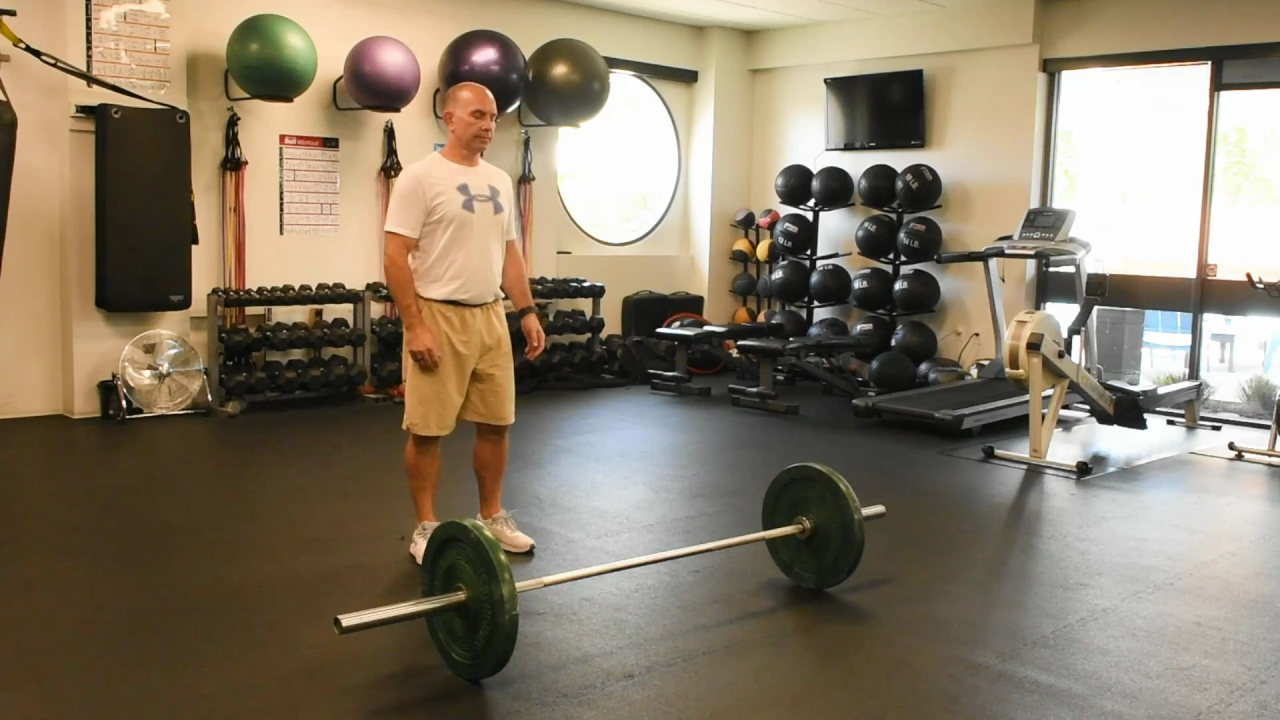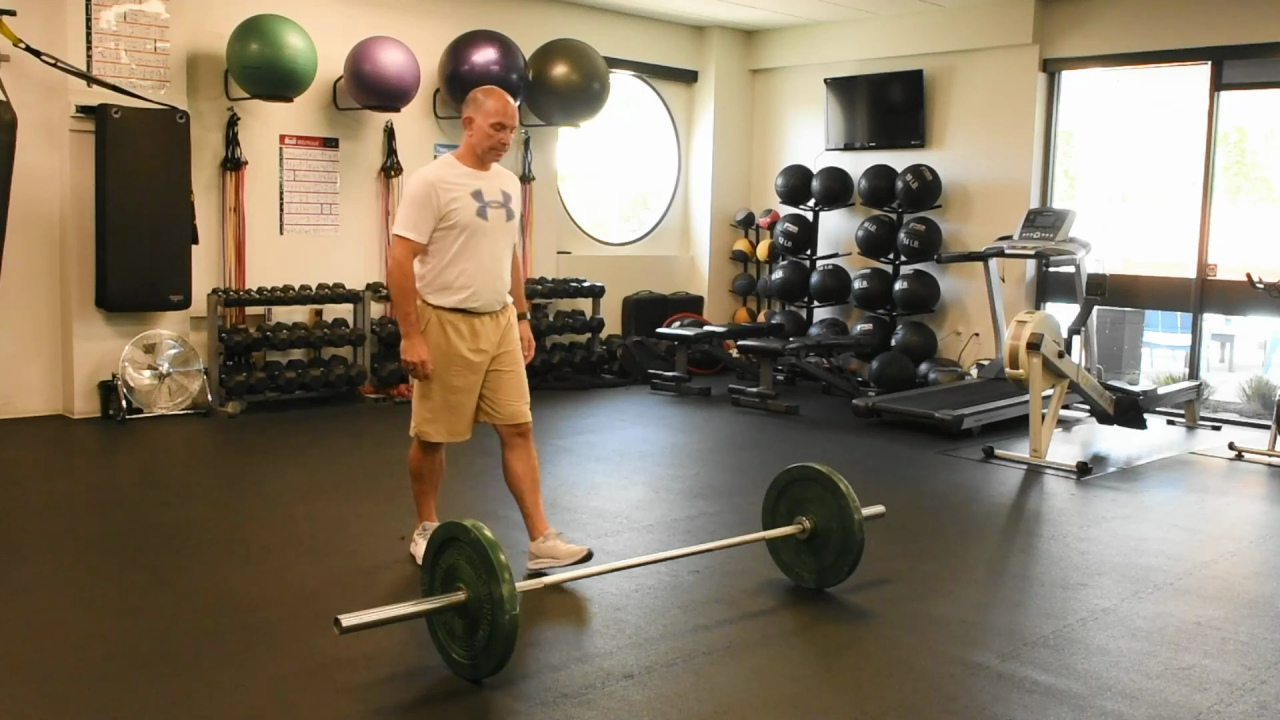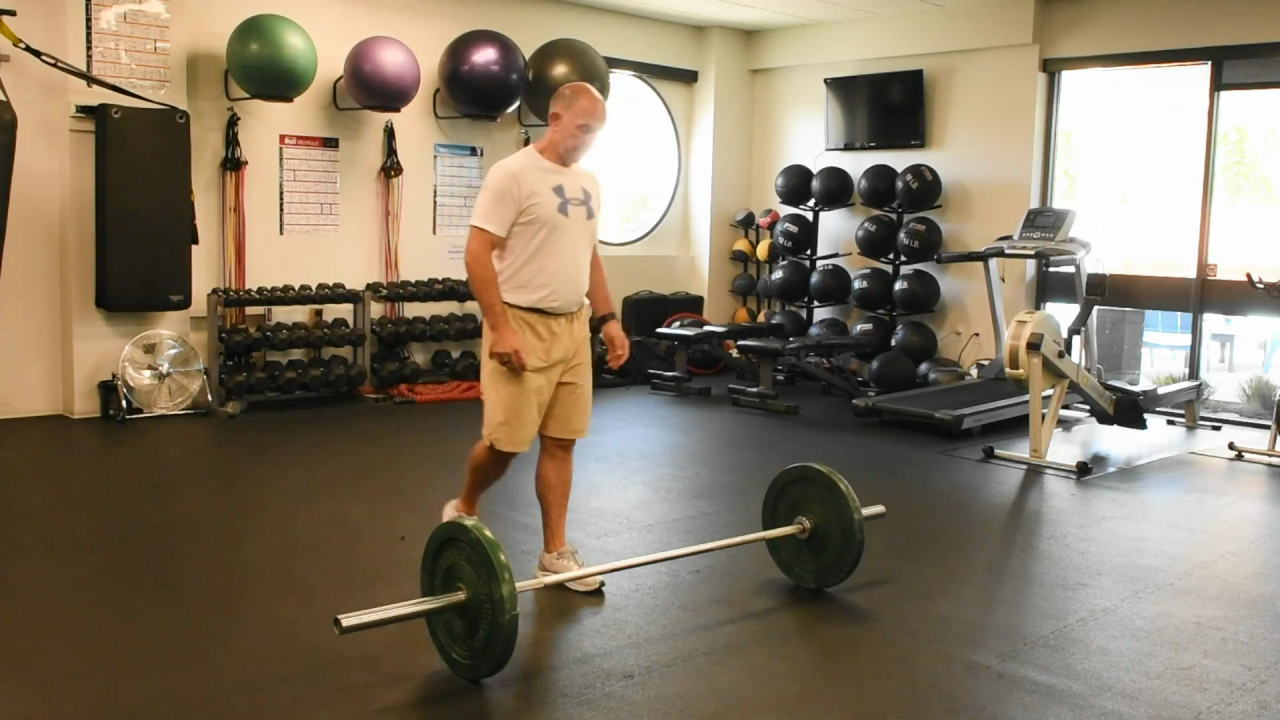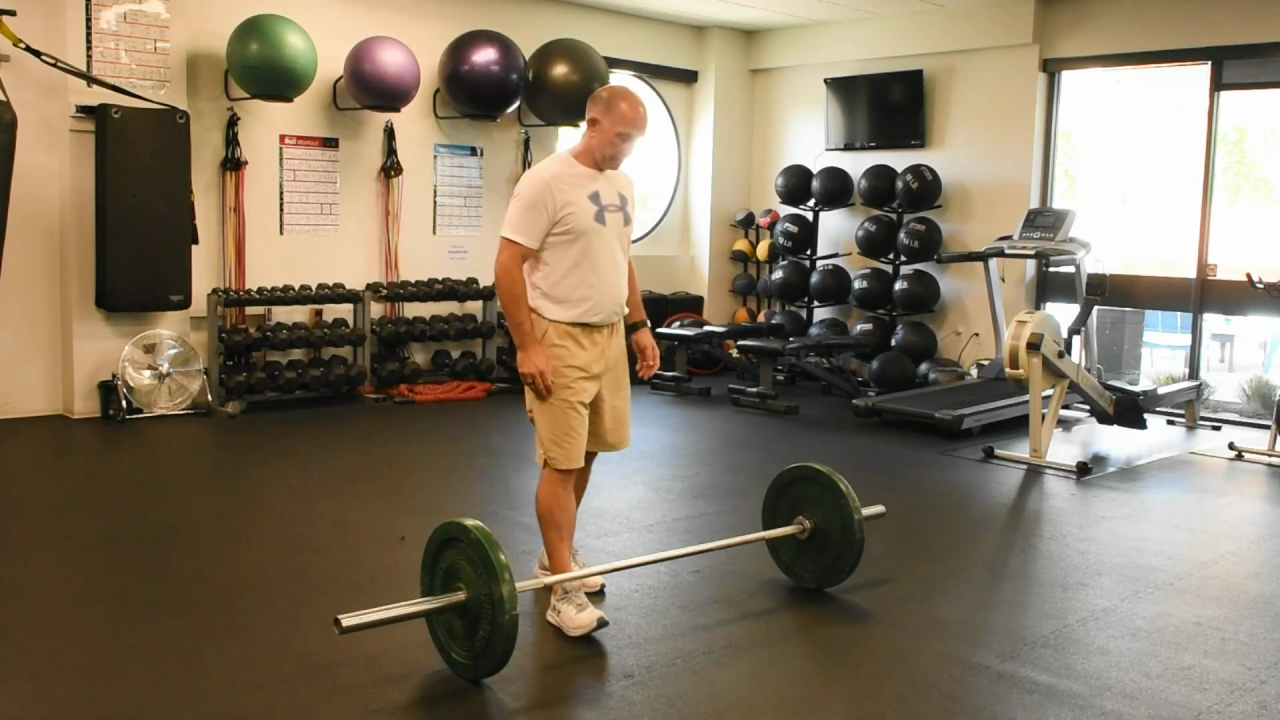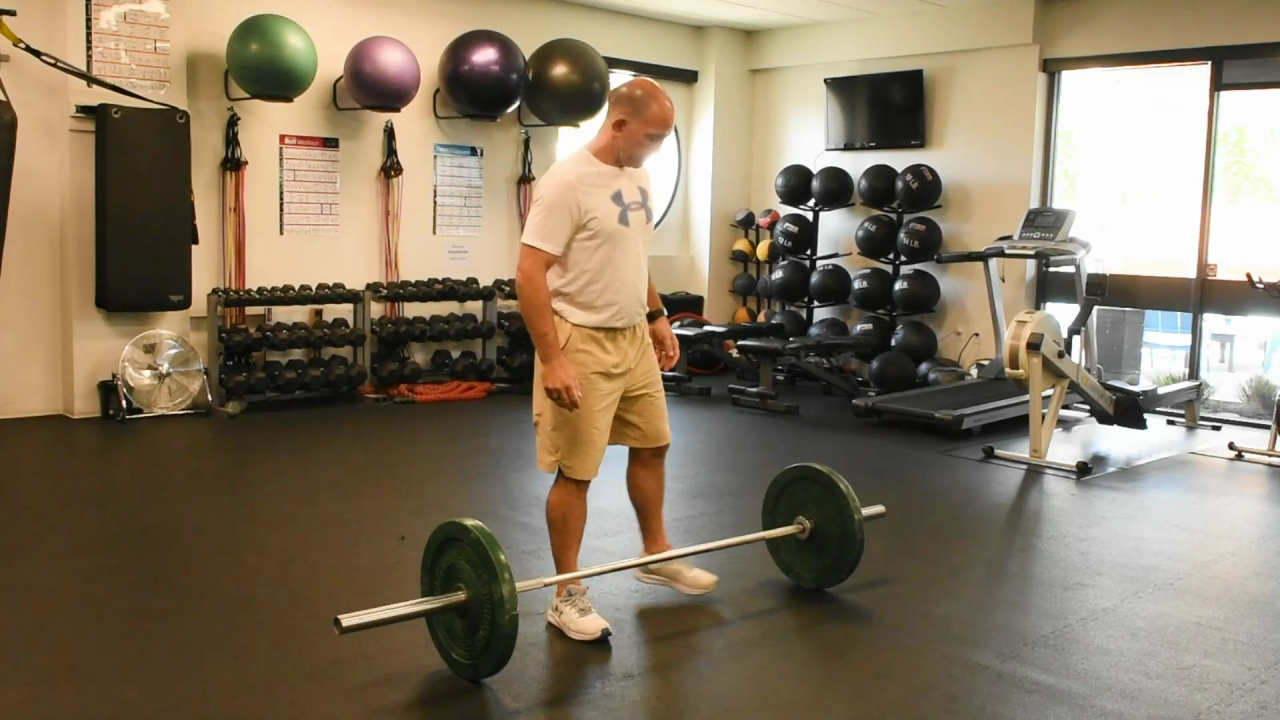
dt=0.5s
person 1, frame 1
left shoulder: (499, 180)
right shoulder: (421, 178)
left elbow: (509, 254)
right elbow: (396, 256)
left wrist: (528, 312)
right wrist: (414, 326)
left hip: (490, 316)
right hip: (439, 317)
left knee: (497, 424)
right knee: (428, 430)
left ankle: (492, 516)
right ankle: (426, 527)
person 1, frame 2
left shoulder: (509, 183)
right shoulder: (433, 181)
right elbow: (400, 261)
left wrist: (521, 318)
right wrist: (411, 335)
left hip: (498, 324)
right hip: (446, 325)
left knee: (517, 430)
right knee: (432, 436)
left ankle: (541, 538)
right ankle: (426, 529)
person 1, frame 3
left shoulder: (587, 182)
right shoulder: (514, 174)
right elbow: (478, 253)
left wrist: (608, 319)
right wrist: (501, 327)
left hip: (572, 327)
right hip: (521, 326)
left knee: (560, 441)
right knee: (505, 441)
left ankle: (556, 551)
right ankle: (462, 511)
person 1, frame 4
left shoulder: (622, 184)
right shoulder: (547, 181)
right elbow: (508, 265)
left wrist: (639, 327)
right wrist: (528, 346)
left hip: (608, 337)
right hip: (559, 339)
left knee: (586, 455)
right knee: (561, 462)
left ankle: (557, 556)
right ankle: (565, 591)
person 1, frame 5
left shoulder: (636, 178)
right shoulder: (567, 183)
right elbow: (531, 273)
left wrist: (656, 317)
right wrist: (552, 358)
left hip: (633, 338)
right hip: (583, 344)
left knee: (653, 446)
right knee: (575, 472)
left ankle: (657, 555)
right ankle: (567, 595)
